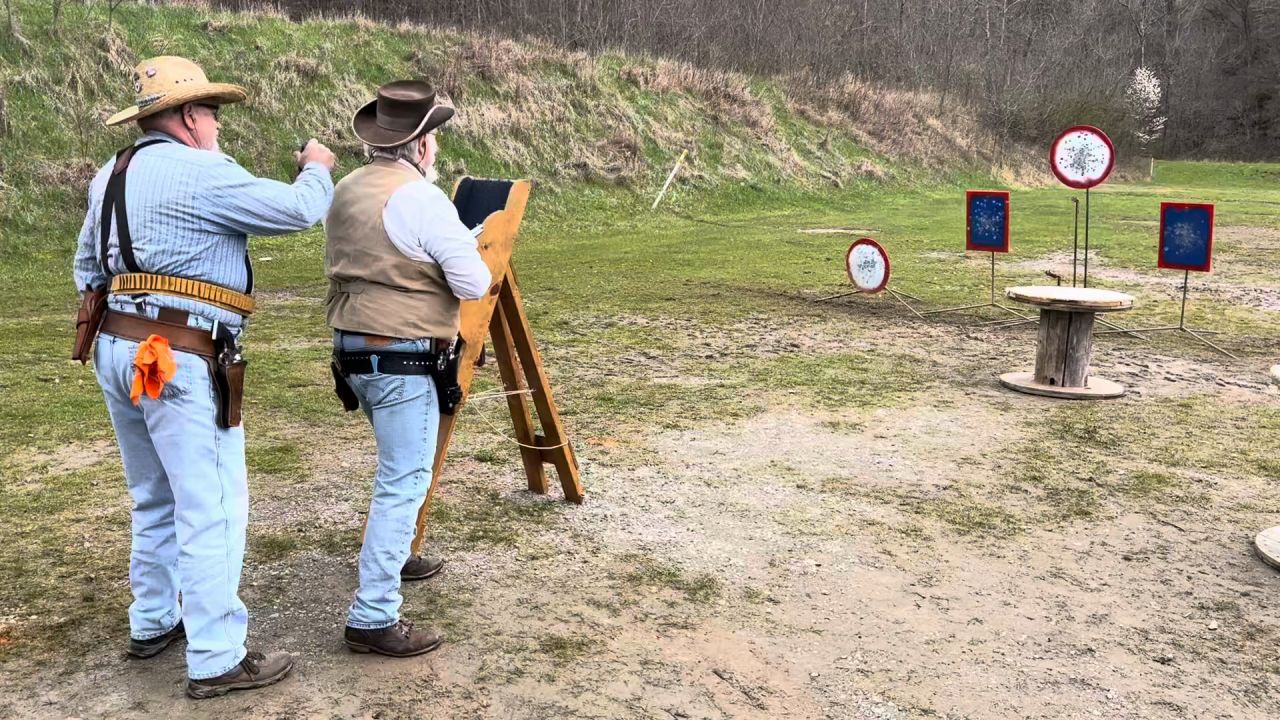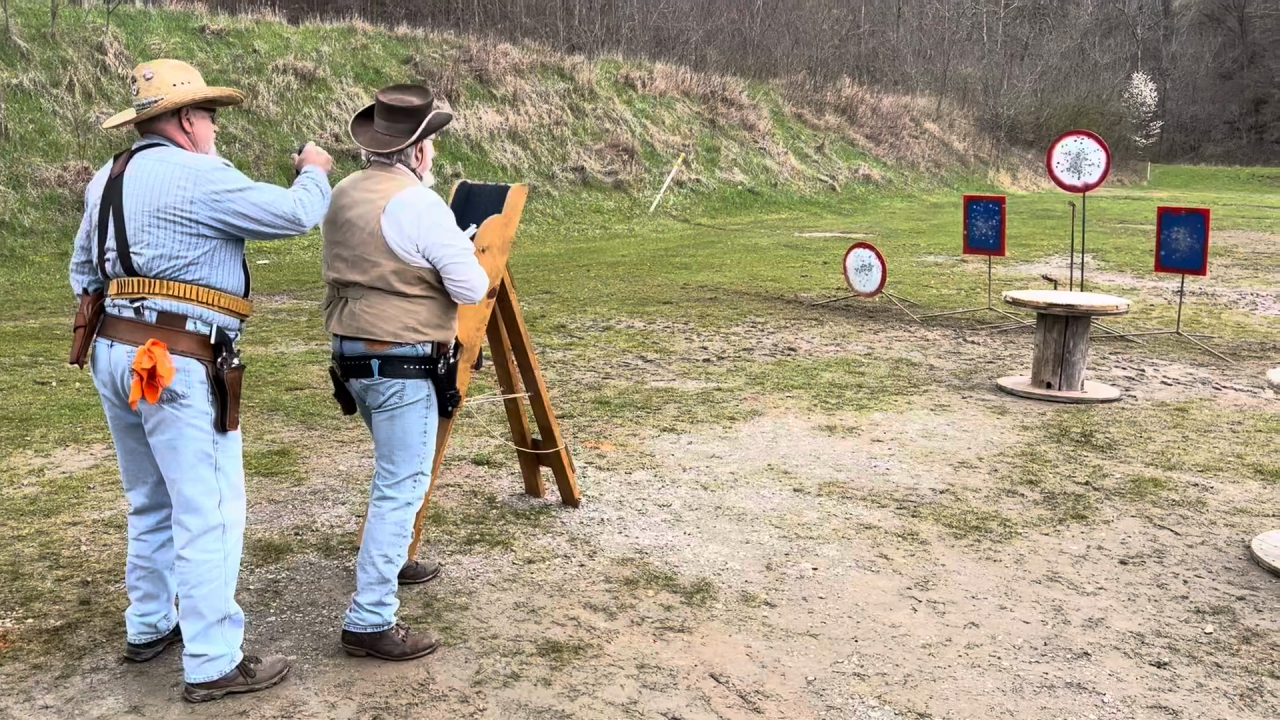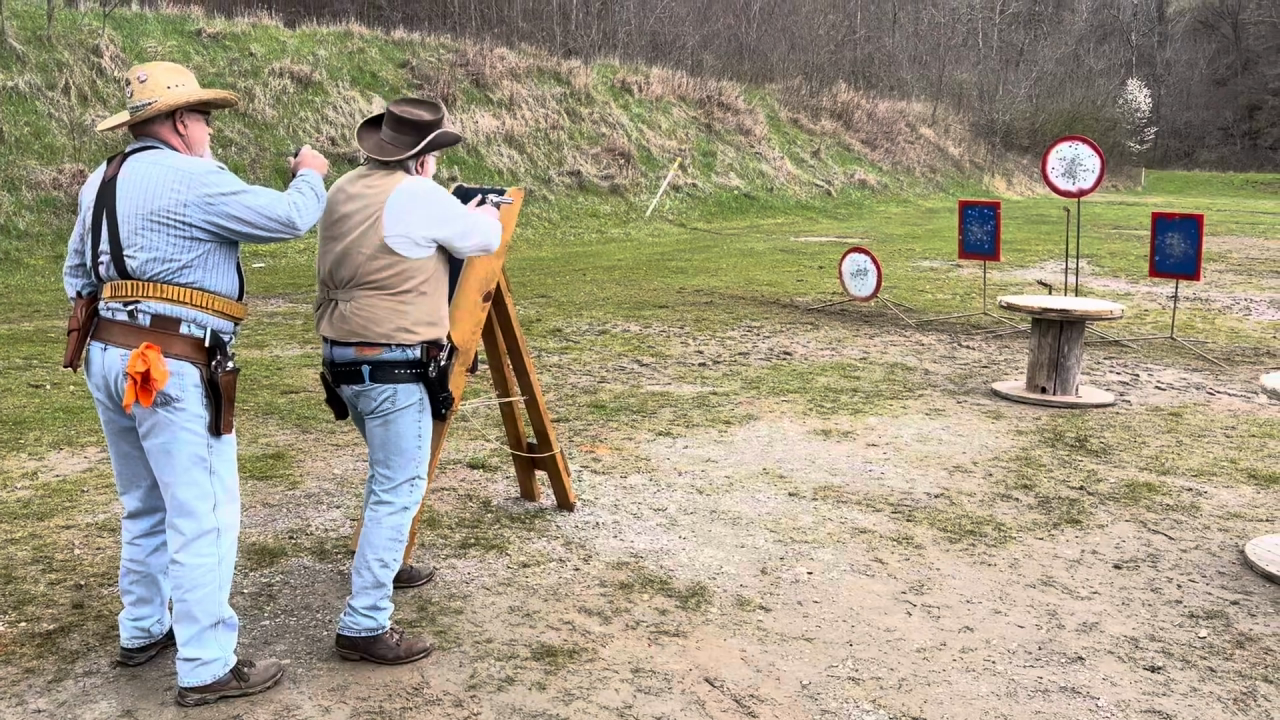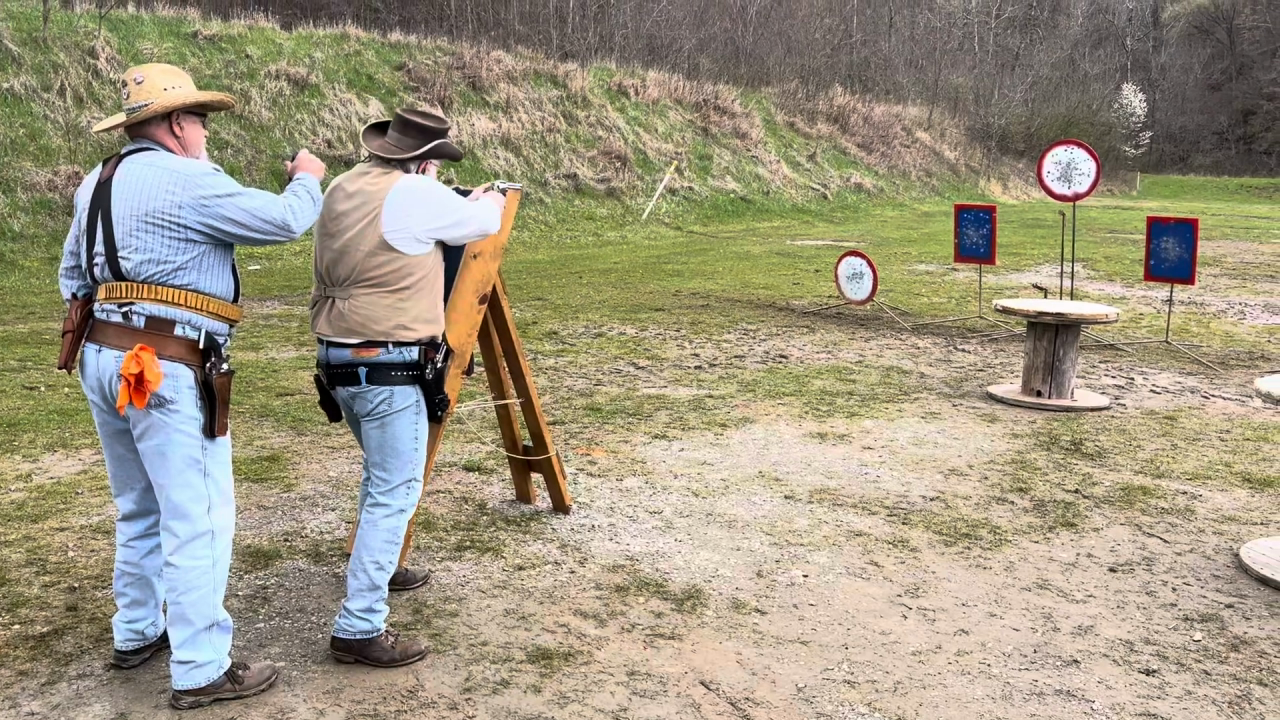
dt=0.3s
person 1, frame 1
left shoulder: (109, 176)
right shoulder: (199, 171)
left elbow: (87, 266)
right elbow: (298, 210)
right wrist: (317, 169)
left hip: (117, 348)
right hip: (179, 357)
left knee: (154, 498)
right knee: (211, 508)
left ankle: (152, 622)
right ankle: (216, 659)
person 1, frame 2
left shoulder: (107, 178)
right shoulder: (198, 175)
left elbow: (84, 269)
right elbow: (296, 214)
right wrist: (315, 172)
left hip: (114, 352)
right hip: (177, 360)
left knee: (152, 503)
right knee: (209, 512)
left ankle: (148, 626)
right ankle: (212, 665)
person 1, frame 3
left shoulder: (100, 181)
right shoulder: (192, 178)
left elbow: (78, 272)
right elbow: (290, 217)
right wrist: (310, 176)
left hip: (108, 355)
right hip: (171, 364)
left knee: (145, 506)
right knee: (203, 516)
left ankle: (143, 630)
right ankle: (207, 667)
person 1, frame 4
left shoulder: (95, 182)
right shoulder: (186, 180)
left elbow: (73, 274)
right elbow: (285, 221)
right wrist: (307, 179)
left hip: (102, 357)
right hip: (166, 367)
left knee: (139, 509)
right knee: (197, 519)
left ankle: (135, 632)
right ankle: (199, 671)
person 2, frame 1
left shoulder: (347, 189)
right shoulder: (420, 198)
right elbow: (474, 283)
right wrist: (468, 251)
left hip: (355, 351)
right hip: (400, 359)
left knee: (398, 466)
right knee: (404, 483)
left ankle: (391, 557)
right ankle: (372, 617)
person 2, frame 2
left shoulder: (344, 193)
right shoulder: (417, 203)
right elbow: (471, 288)
right wrist: (464, 254)
left hip: (353, 355)
right hip: (400, 363)
left knee: (396, 472)
right knee: (401, 487)
left ankle: (389, 562)
right ankle: (368, 622)
person 2, frame 3
left shoulder: (344, 190)
right shoulder: (415, 196)
right elbow: (483, 240)
left wrist: (462, 213)
right wrist: (488, 215)
left hip: (345, 360)
right hip: (390, 366)
left knee: (386, 474)
right knee: (399, 490)
left ankle: (382, 566)
right ankle: (364, 625)
person 2, frame 4
left shoulder: (342, 189)
right shoulder: (414, 194)
right elbow: (481, 223)
left wrist: (465, 202)
right wrist: (490, 200)
left hip: (339, 361)
right hip: (387, 368)
left knee: (380, 475)
right knee: (394, 493)
left ankle: (377, 567)
right ankle: (358, 627)
